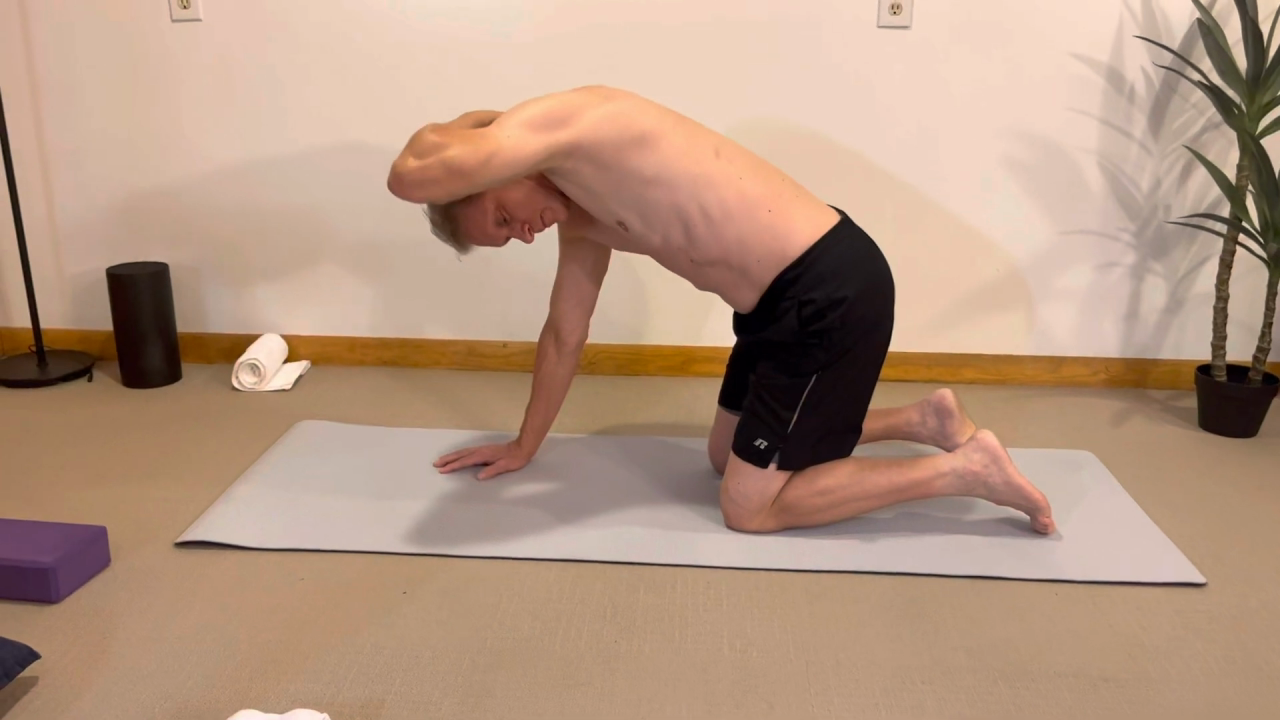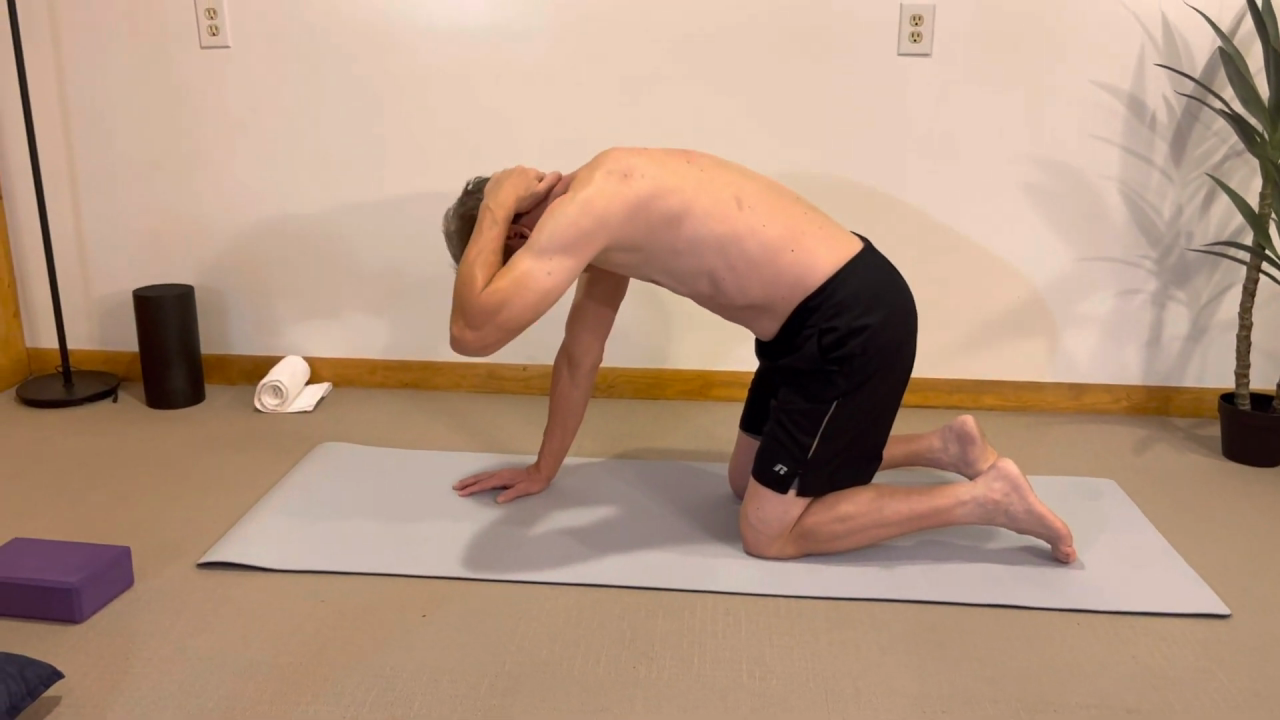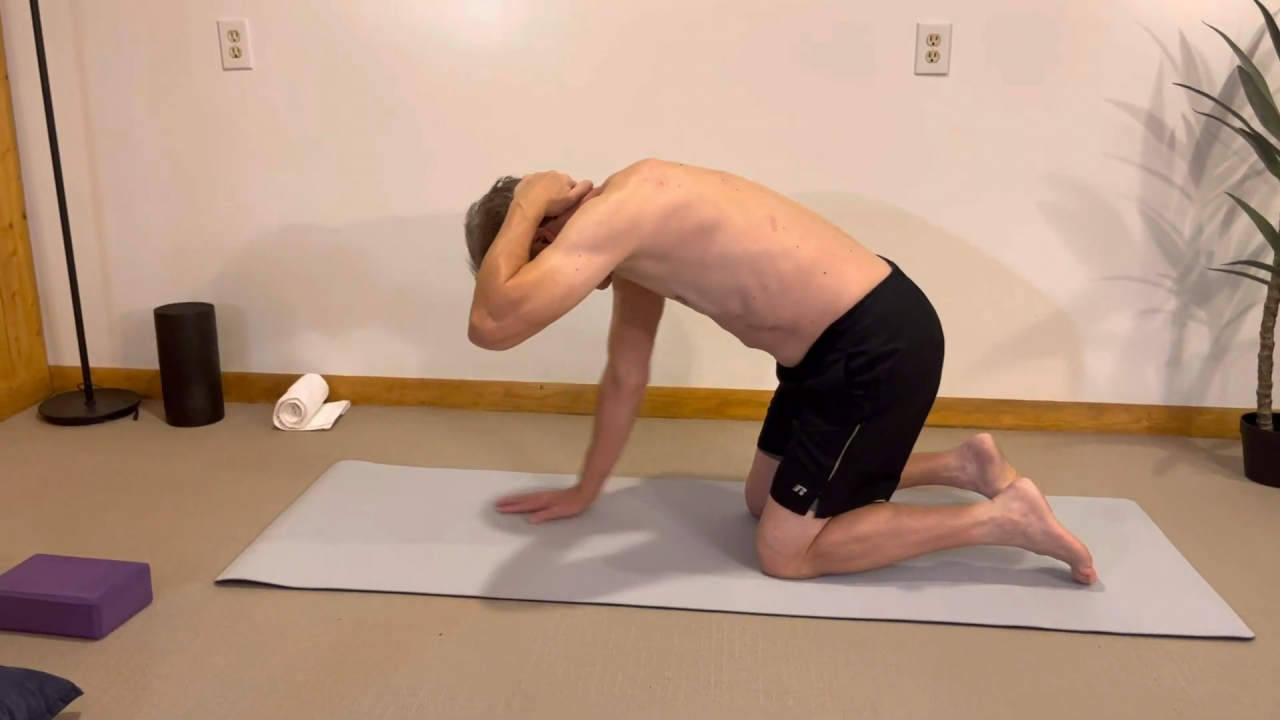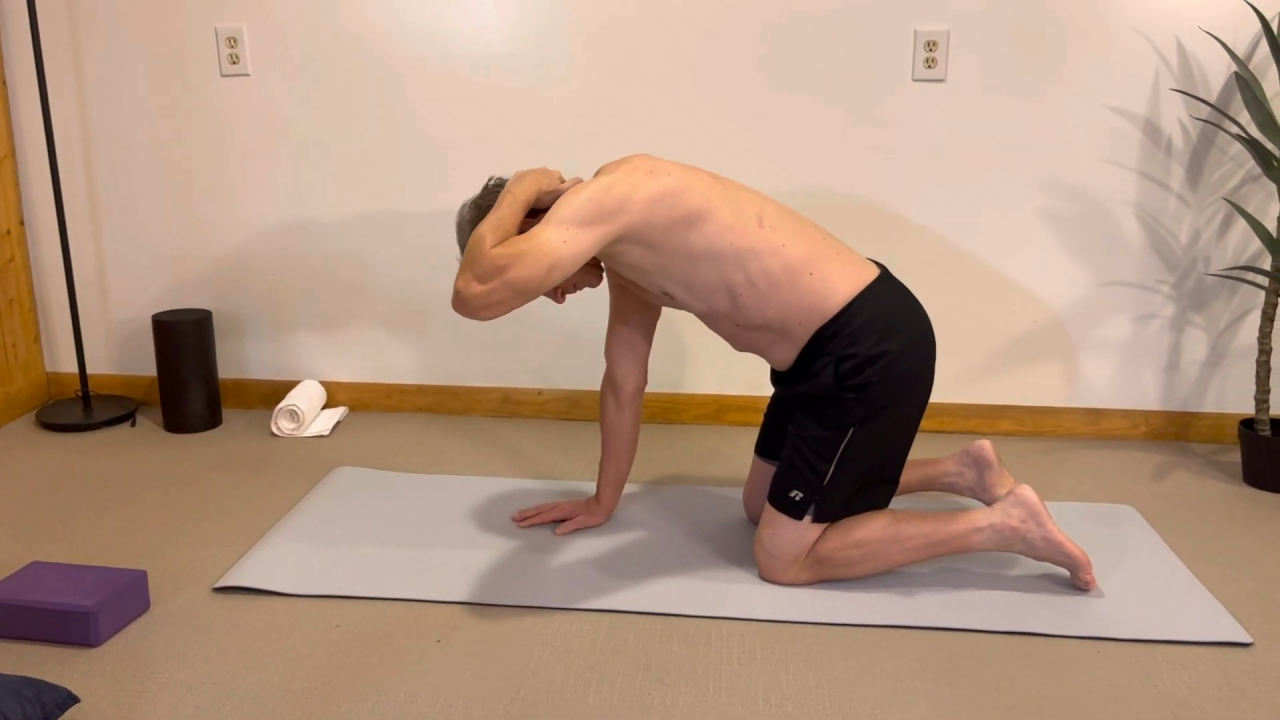
dt=1s
person 1, frame 1
left shoulder: (565, 117)
right shoulder: (580, 212)
left elbow: (412, 177)
right elbow: (564, 334)
left wrist: (473, 127)
right wrist: (523, 446)
left hip: (831, 292)
right hip: (788, 293)
left knee: (749, 506)
right knee: (727, 455)
left ankle: (967, 468)
right ankle: (922, 419)
person 1, frame 2
left shoulder: (584, 208)
right shoulder: (606, 215)
left elbow: (472, 333)
right elbow: (578, 356)
left wrist: (496, 204)
right wrist: (543, 469)
left hip: (853, 321)
right hip: (827, 308)
left knee: (769, 532)
right knee: (748, 480)
left ankle: (988, 496)
right ankle: (943, 445)
person 1, frame 3
left shoulder: (617, 211)
right shoulder: (630, 237)
left elbow: (491, 326)
right elbow: (625, 376)
left wrist: (526, 204)
right wrist: (584, 490)
left hip: (879, 345)
right hip: (846, 336)
left knee: (785, 551)
right knee: (764, 500)
left ankle: (1004, 518)
right ankle: (960, 464)
person 1, frame 4
left shoulder: (608, 196)
right shoulder: (622, 241)
left elbow: (476, 295)
right elbow: (624, 382)
left wrist: (519, 190)
right wrist: (603, 502)
left hip: (871, 348)
right hip: (834, 344)
left knee: (784, 558)
right knee: (762, 505)
left ankle: (1003, 523)
right ankle: (959, 471)
